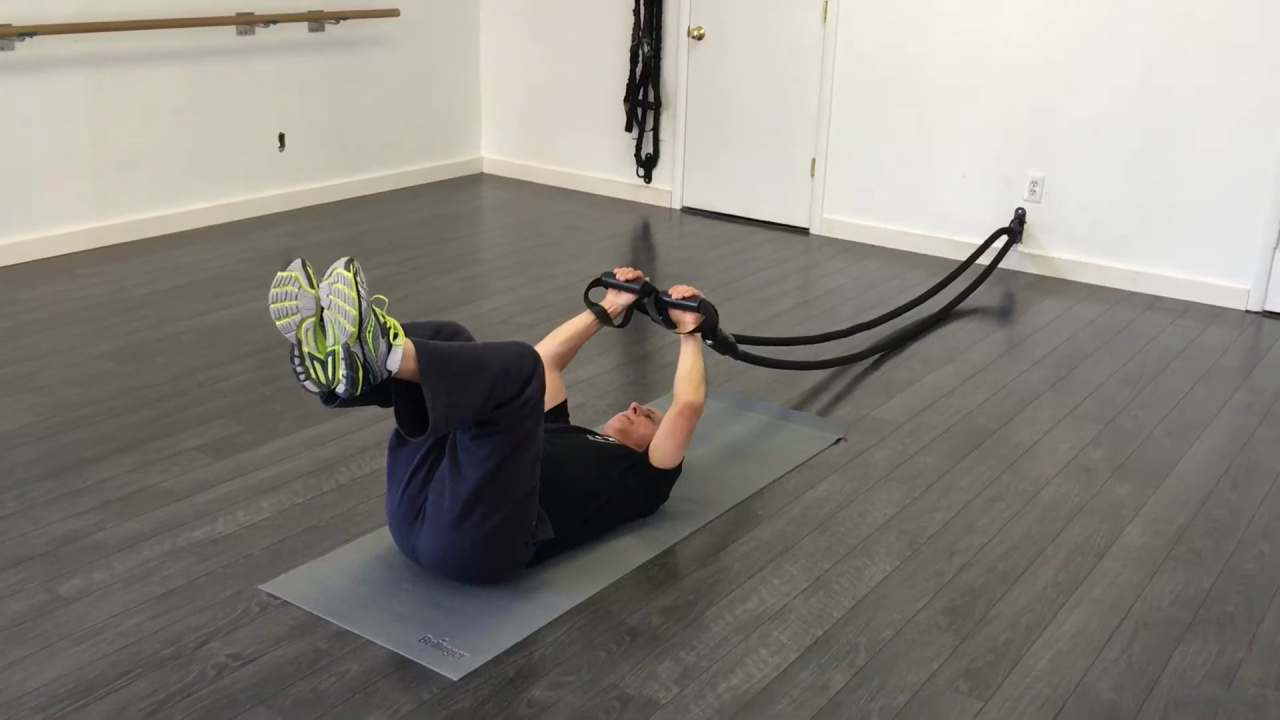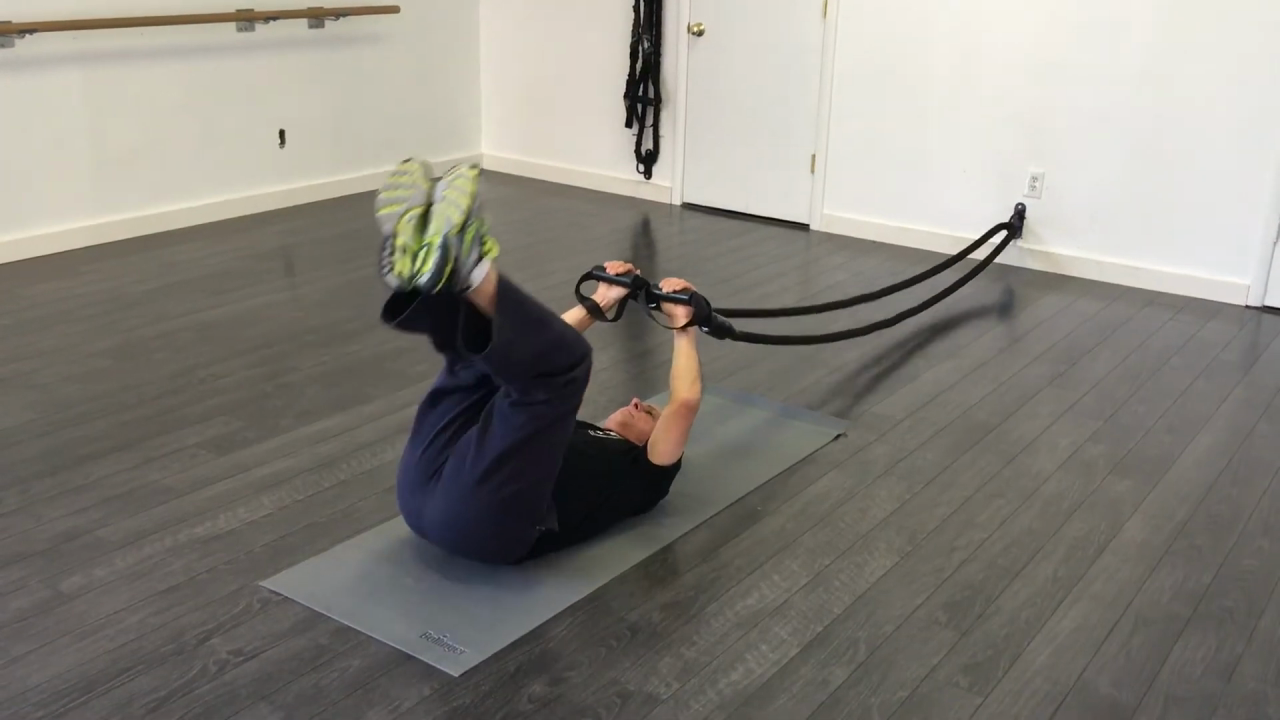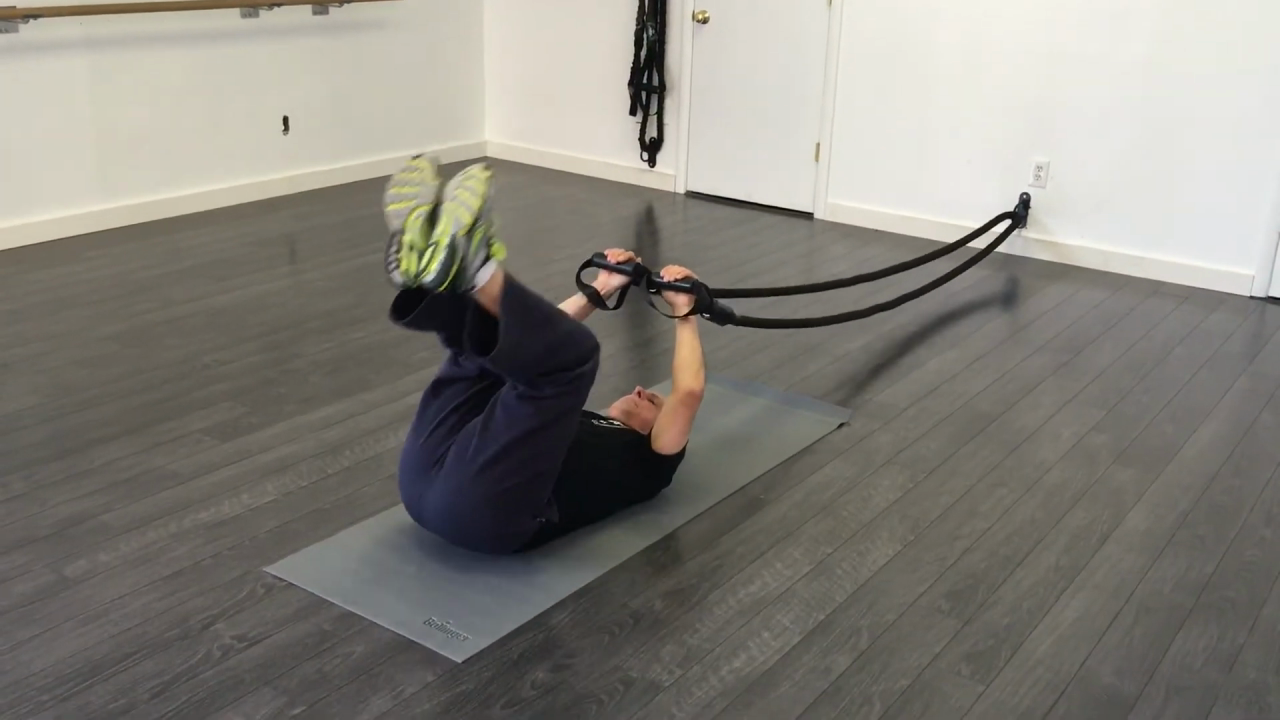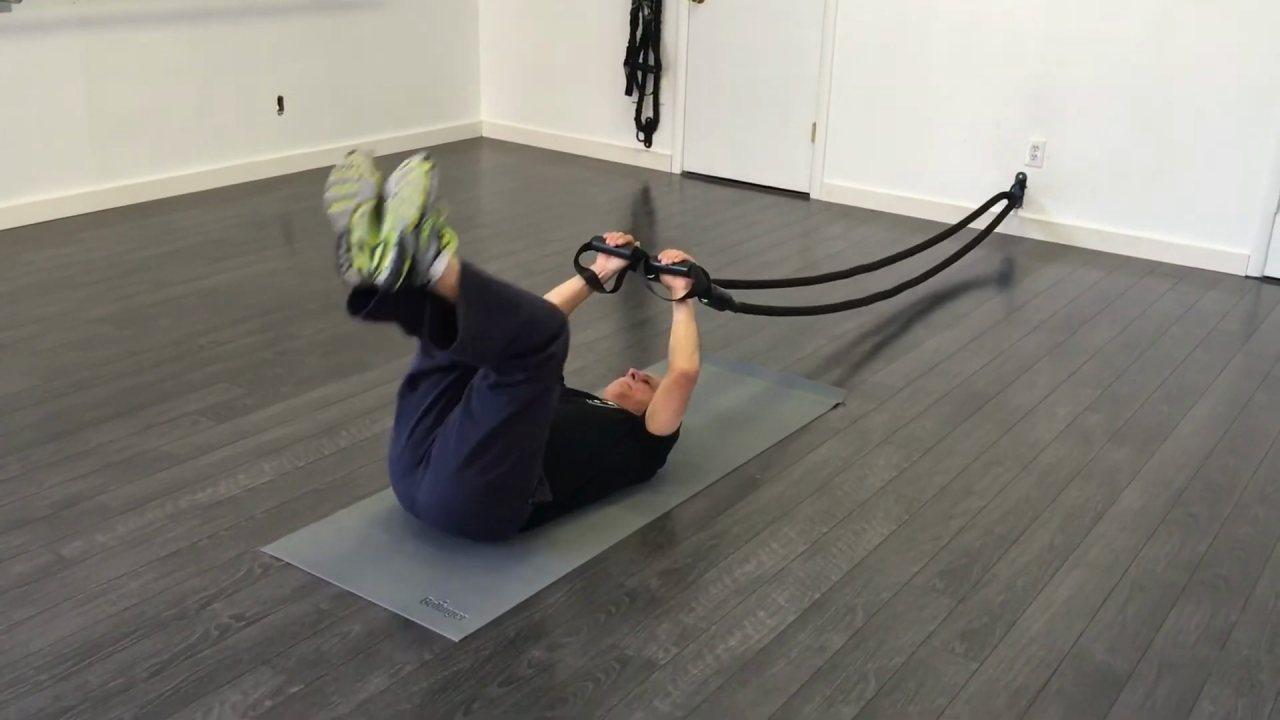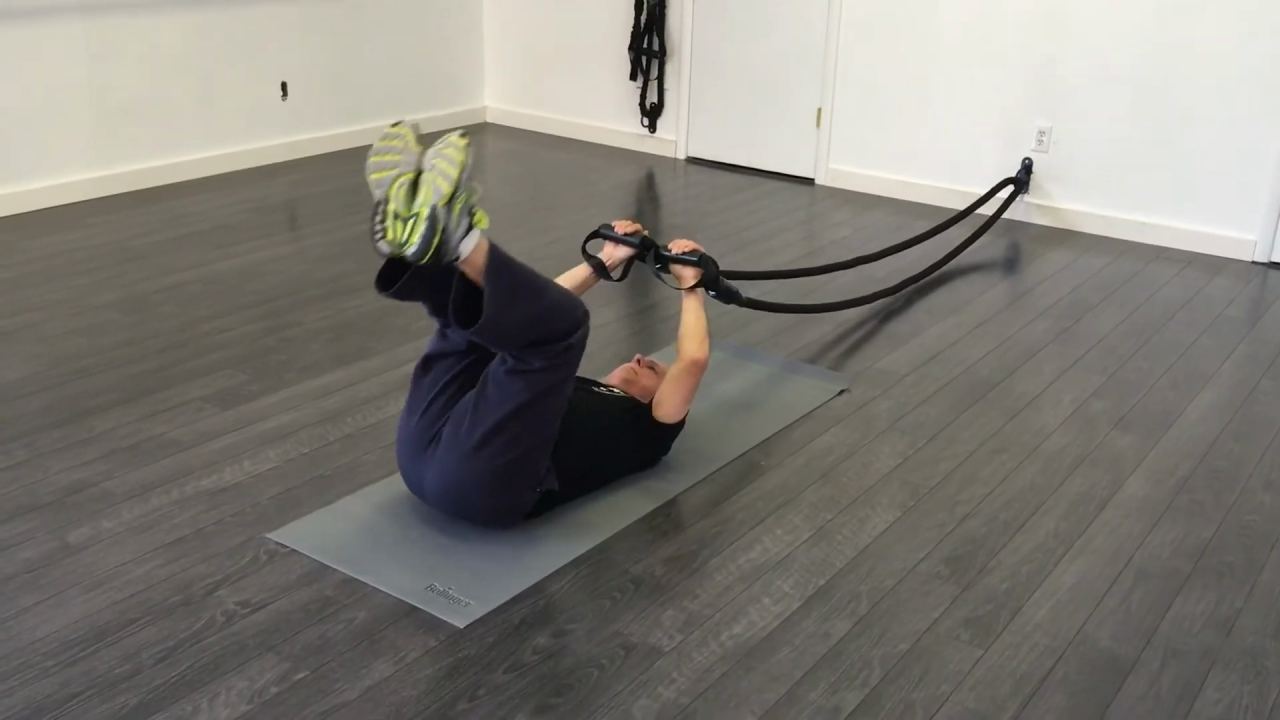
dt=1s
person 1, frame 1
left shoulder: (641, 480)
right shoulder: (564, 433)
left elbow: (687, 406)
right elbow: (546, 358)
left wrist: (688, 331)
right wrist: (606, 310)
left hip: (481, 537)
right hip: (418, 511)
left knee: (515, 366)
right knee: (446, 341)
left ankle: (382, 351)
right ankle: (336, 359)
person 1, frame 2
left shoulder: (640, 475)
right shoulder: (575, 436)
left elbow: (684, 403)
right elbow: (539, 344)
left wrist: (683, 327)
right wrist: (598, 303)
left hip: (487, 520)
right hip: (426, 489)
left knee: (560, 358)
left ankle: (466, 268)
right ankle: (429, 270)
person 1, frame 3
left shoulder: (646, 460)
right shoulder: (584, 422)
left elbow: (689, 393)
right elbow: (544, 331)
left wrist: (683, 315)
right wrist: (597, 292)
left hip: (486, 504)
left knee: (571, 350)
right knee: (494, 332)
left ankle: (471, 266)
right ankle: (431, 274)
person 1, frame 4
left shoulder: (640, 445)
right shoulder: (568, 404)
left elbow: (684, 372)
right elbow: (519, 322)
left wrist: (681, 300)
right wrist: (599, 273)
left hip: (476, 496)
right hip: (419, 468)
left knee: (539, 330)
left ankle: (425, 258)
right ankle: (391, 265)
person 1, frame 5
left shoulder: (646, 429)
right shoulder: (583, 390)
left elbow: (693, 360)
right elbow: (539, 301)
left wrist: (690, 287)
right wrist: (602, 262)
left hip: (487, 480)
left knee: (559, 319)
right knee: (479, 303)
left ankle: (454, 235)
right ankle: (417, 231)
